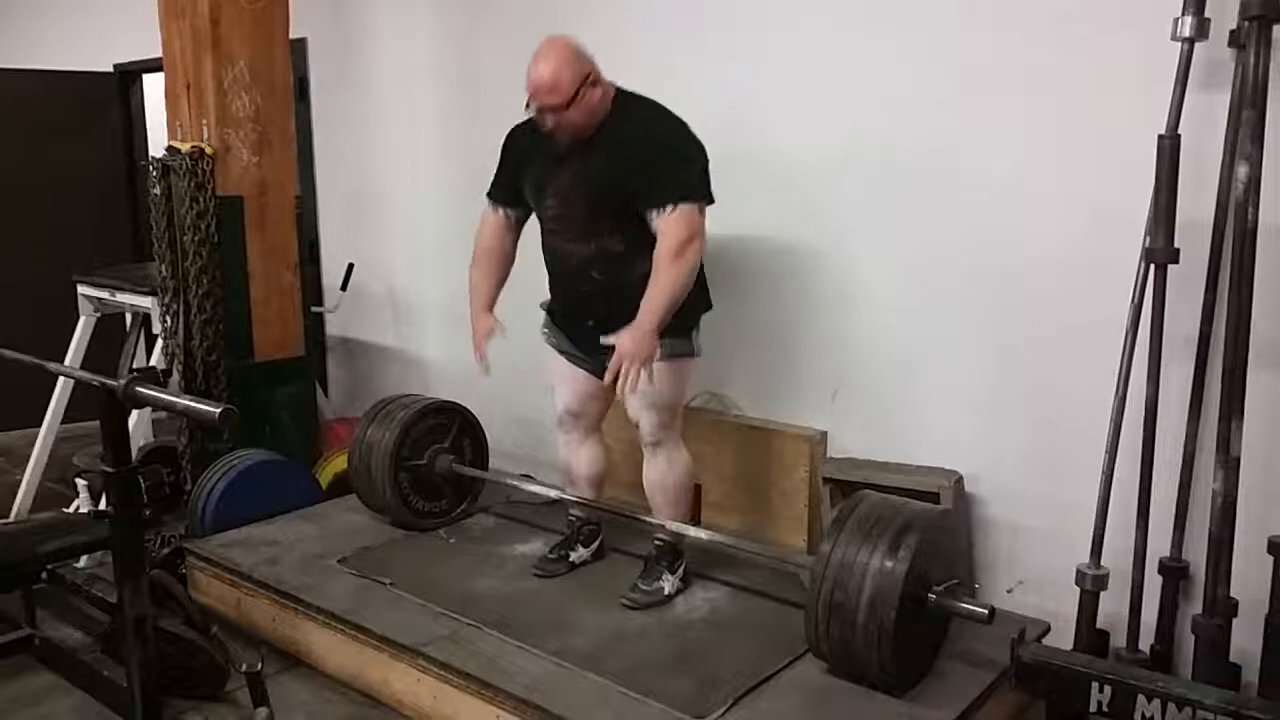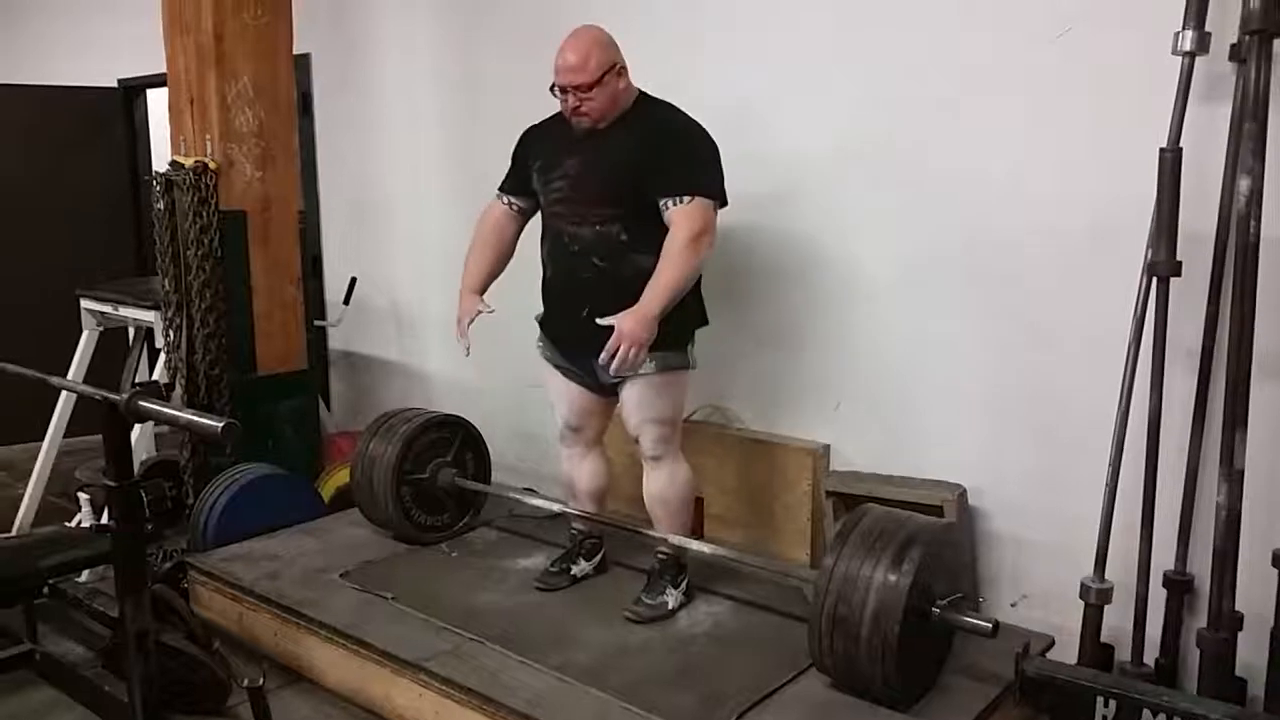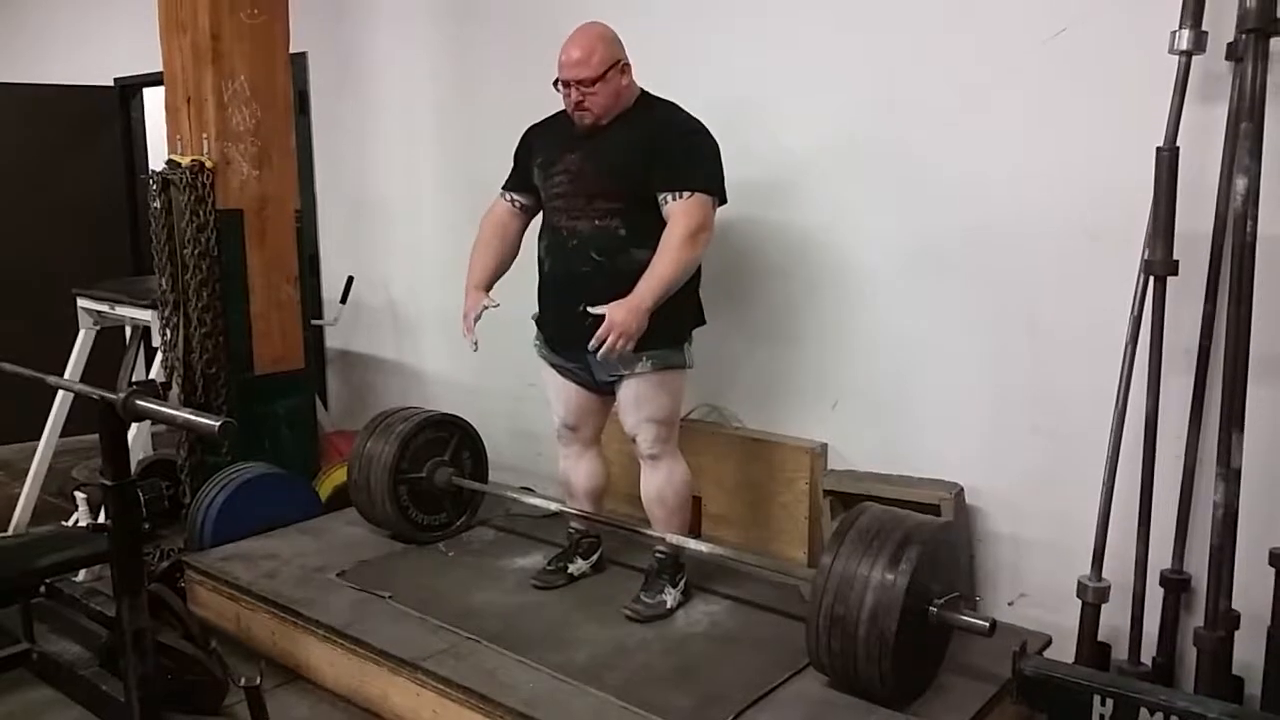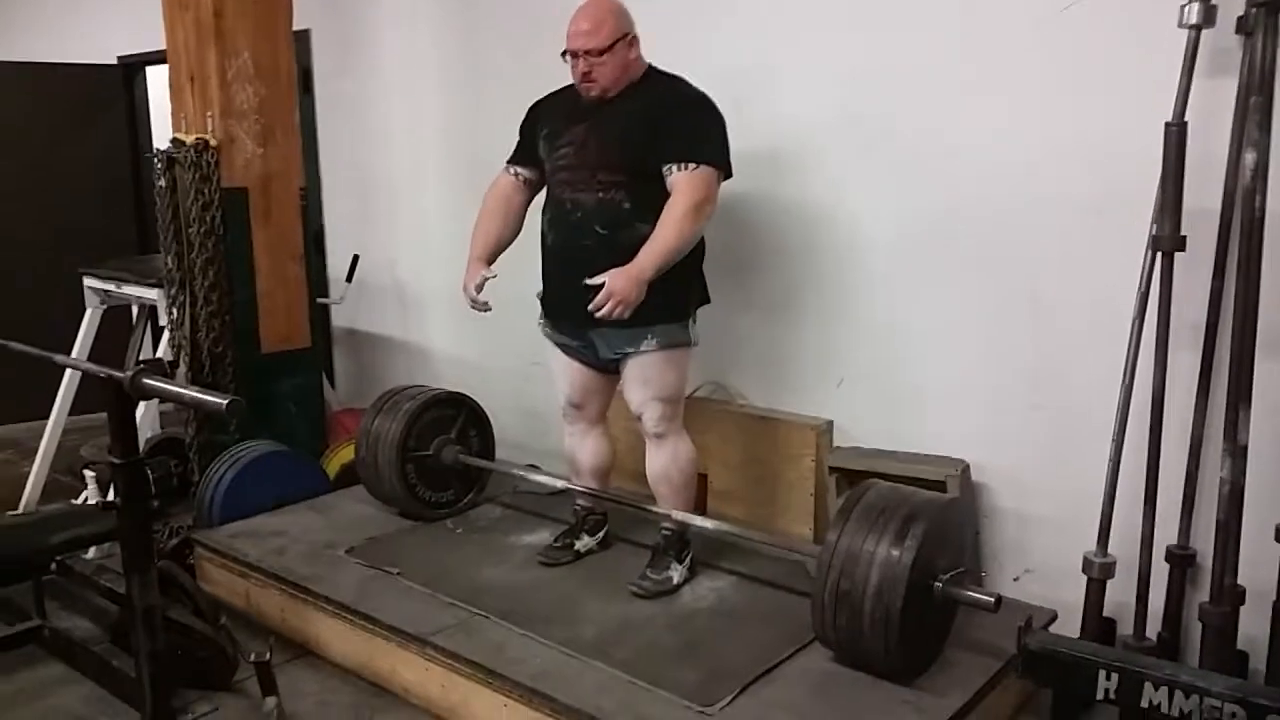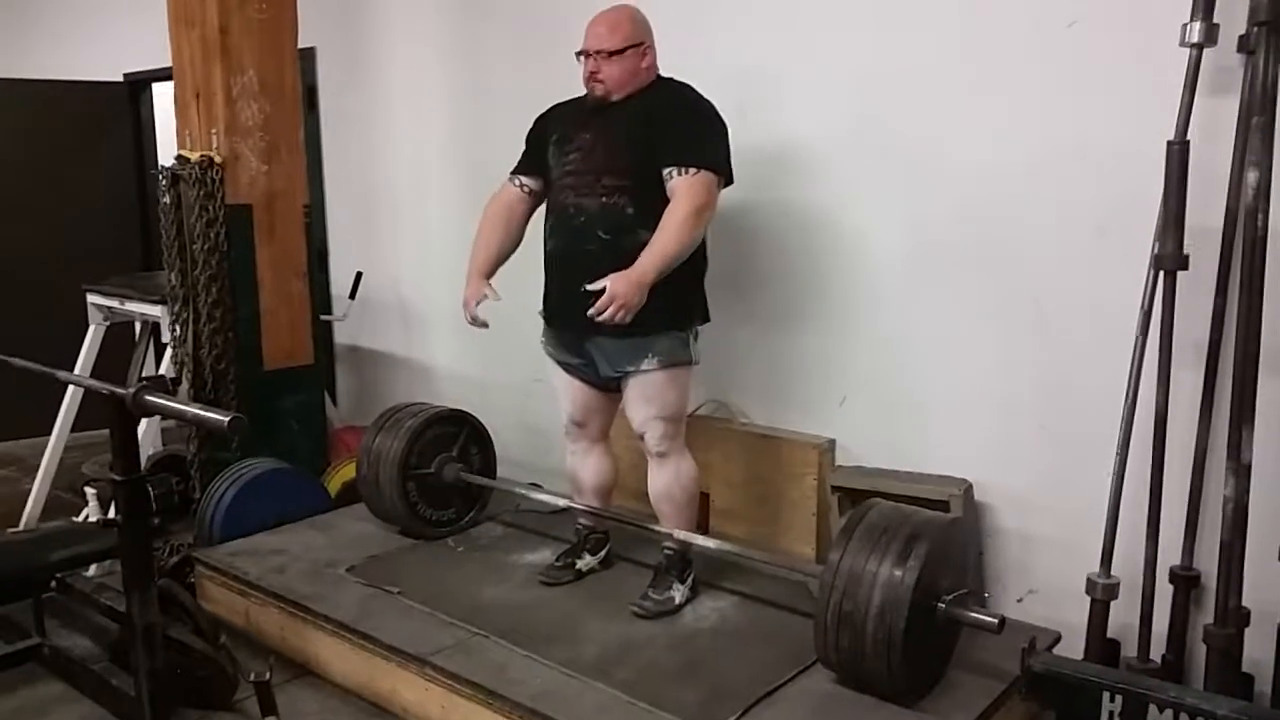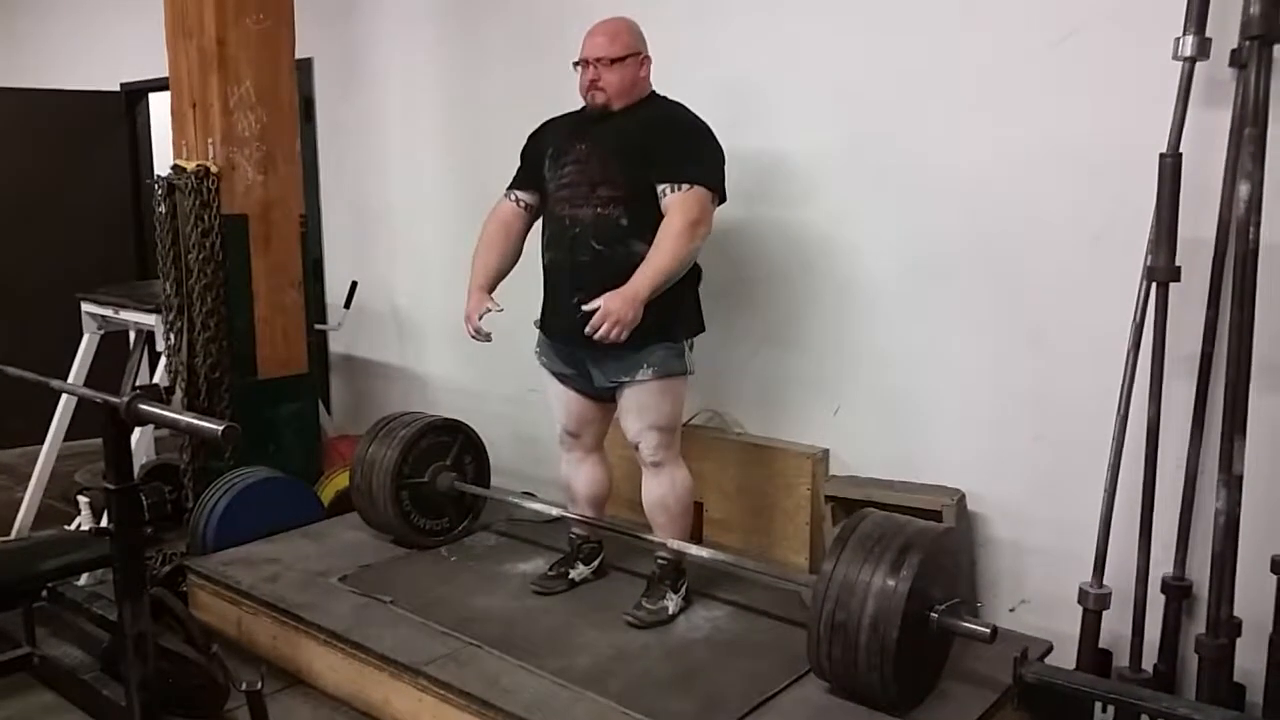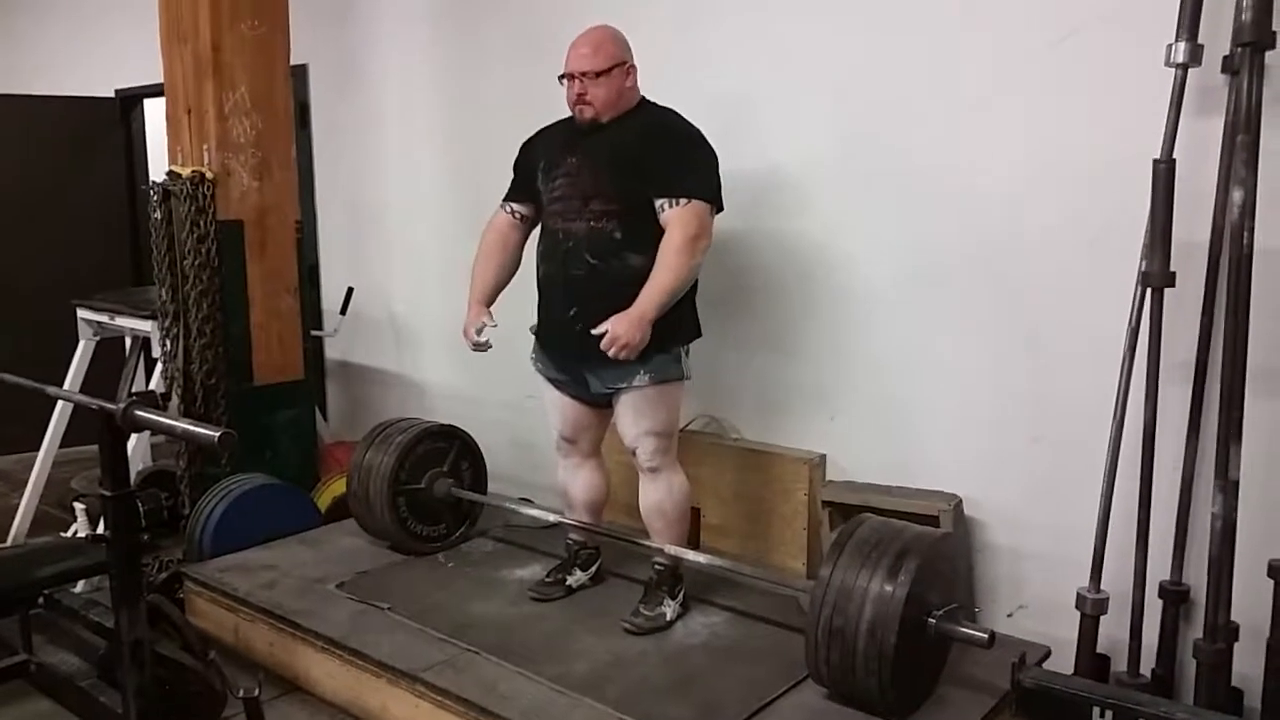
dt=0.3s
person 1, frame 1
left shoulder: (654, 136)
right shoulder: (526, 142)
left elbow: (681, 237)
right elbow: (499, 223)
left wrist: (646, 329)
right wrist: (481, 308)
left hip: (648, 324)
right hip: (572, 318)
left knee: (656, 433)
right knee: (573, 423)
left ankle: (669, 555)
right ankle: (583, 533)
person 1, frame 2
left shoulder: (671, 135)
right shoulder: (542, 139)
left elbow: (693, 230)
right elbow: (503, 214)
left wrist: (647, 314)
right wrist: (471, 289)
left hip: (645, 331)
right hip: (566, 329)
left knee: (657, 447)
right knee: (575, 438)
left ankle: (671, 568)
right ankle: (586, 545)
person 1, frame 3
left shoulder: (672, 132)
right shoulder: (543, 137)
left elbow: (691, 226)
right elbow: (507, 213)
left wrist: (639, 305)
right wrist: (477, 286)
left hip: (644, 332)
right hip: (563, 328)
left knee: (654, 445)
right knee: (573, 437)
left ankle: (669, 569)
right ankle: (583, 545)
person 1, frame 4
left shoulder: (677, 106)
right shoulder: (550, 111)
left elbow: (694, 197)
right elbow: (512, 186)
left wrist: (639, 273)
right wrist: (480, 257)
left hip: (649, 307)
right hip: (567, 304)
left knee: (659, 422)
right knee: (579, 414)
left ankle: (675, 545)
right ankle: (589, 520)
person 1, frame 5
left shoulder: (681, 112)
right shoulder: (558, 122)
left elbow: (694, 202)
right elbow: (514, 198)
left wrist: (639, 277)
right wrist: (479, 271)
left hip: (651, 320)
right hip: (570, 316)
left knee: (662, 441)
right knee: (582, 433)
left ankle: (677, 566)
right ankle: (591, 542)
person 1, frame 6
left shoulder: (674, 129)
right shoulder: (553, 136)
left elbow: (689, 219)
right elbow: (512, 213)
left wrist: (634, 295)
right wrist: (480, 287)
left hip: (645, 332)
right hip: (565, 329)
left knee: (656, 451)
right knee: (576, 442)
left ankle: (670, 576)
right ankle: (584, 550)
person 1, frame 7
left shoulder: (668, 139)
right shoulder: (545, 145)
left elbow: (688, 233)
right elbow: (508, 224)
left wrist: (642, 315)
right wrist: (479, 301)
left hip: (639, 341)
right hip: (561, 337)
left knee: (652, 456)
right knee: (573, 449)
left ankle: (667, 581)
right ankle: (582, 556)
